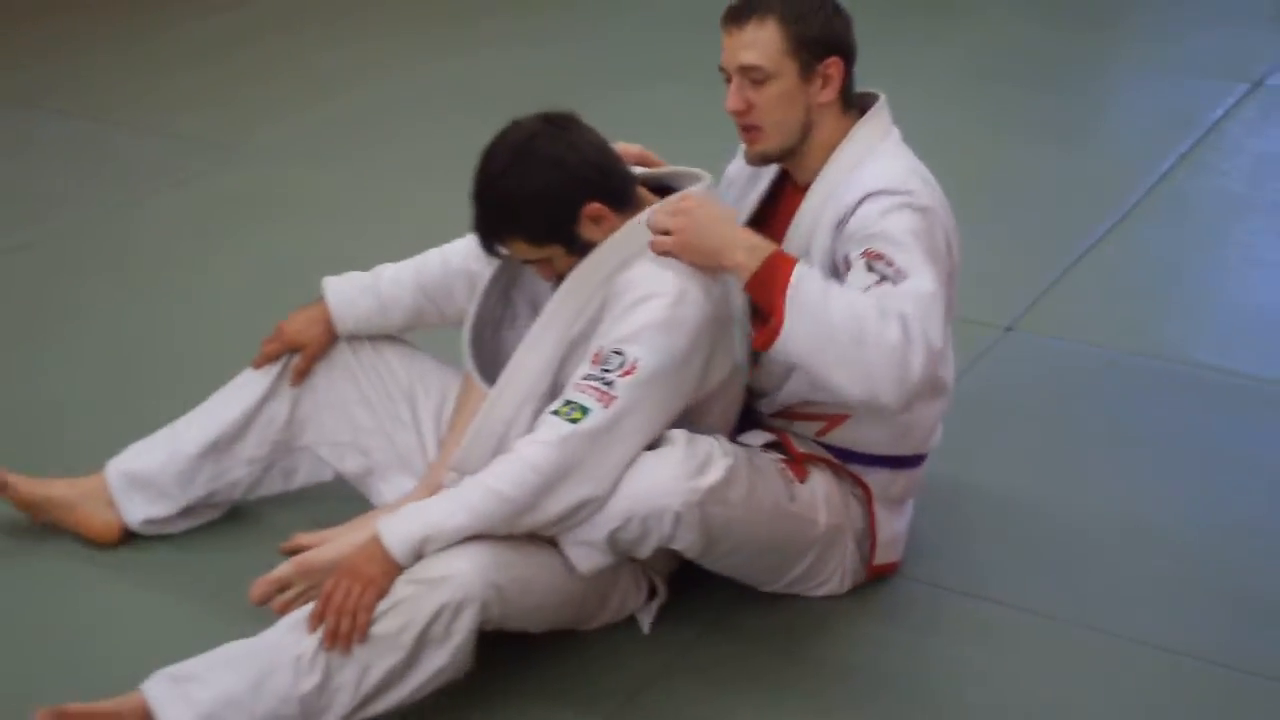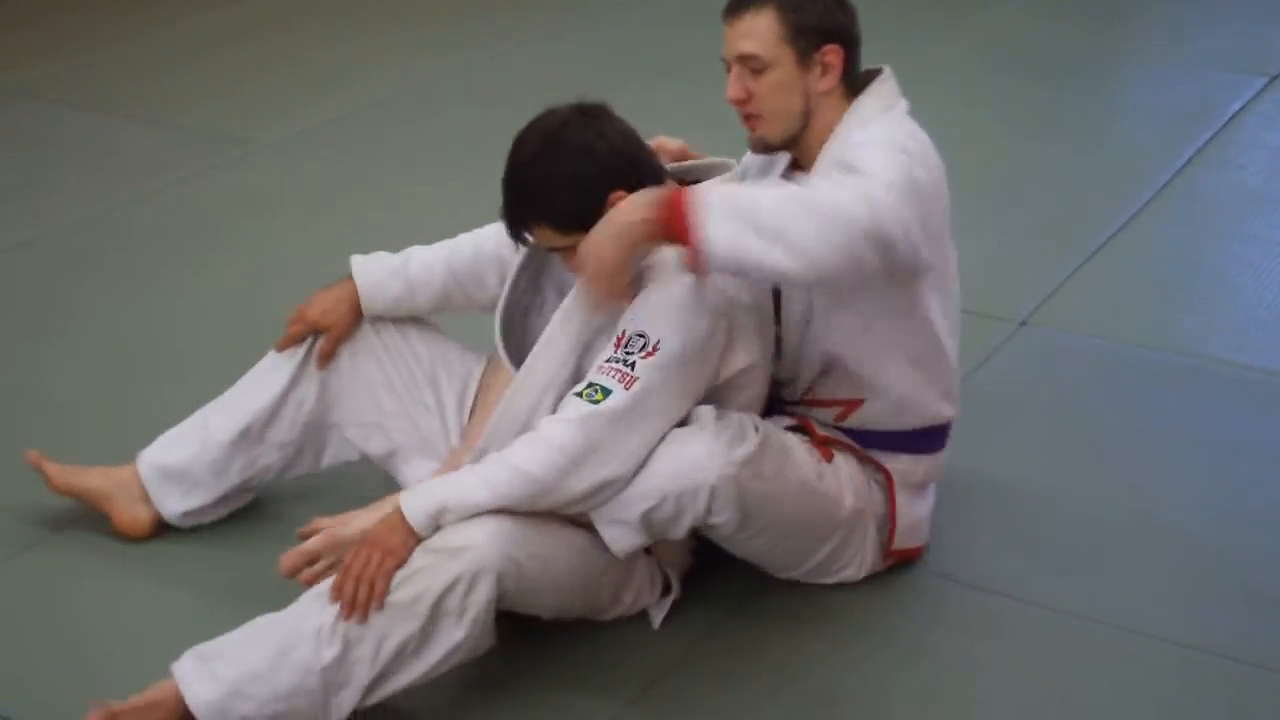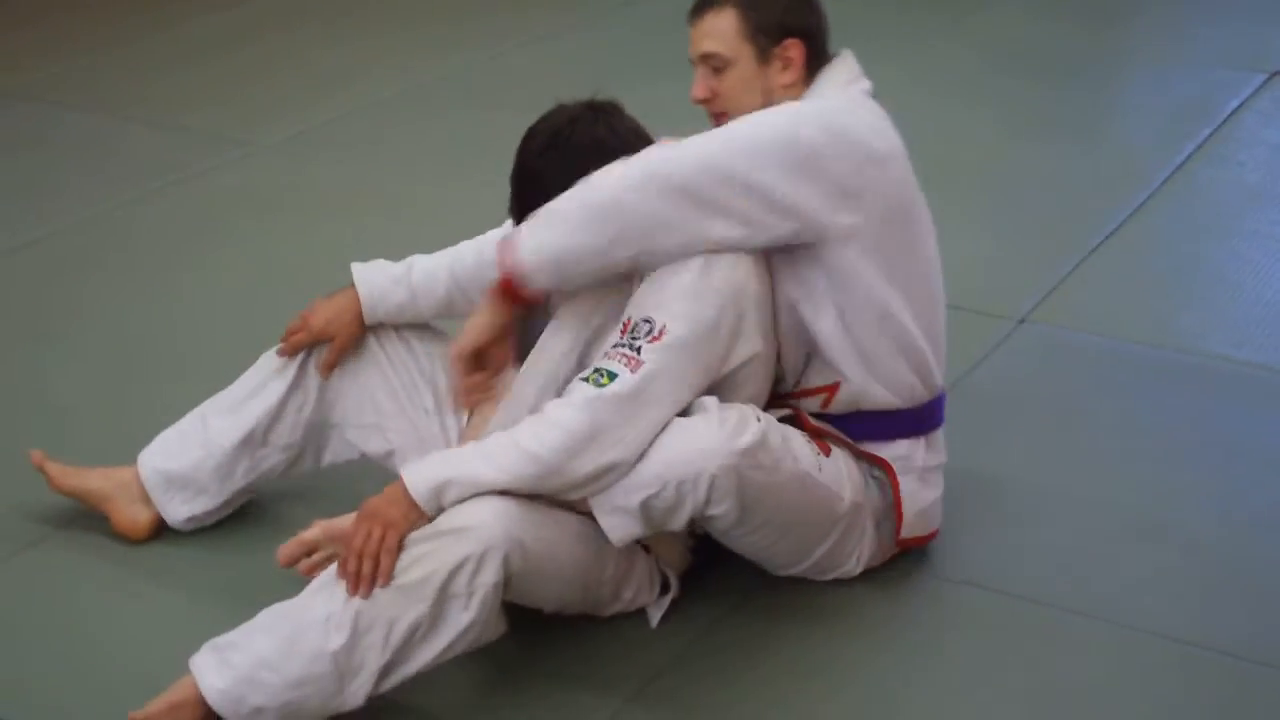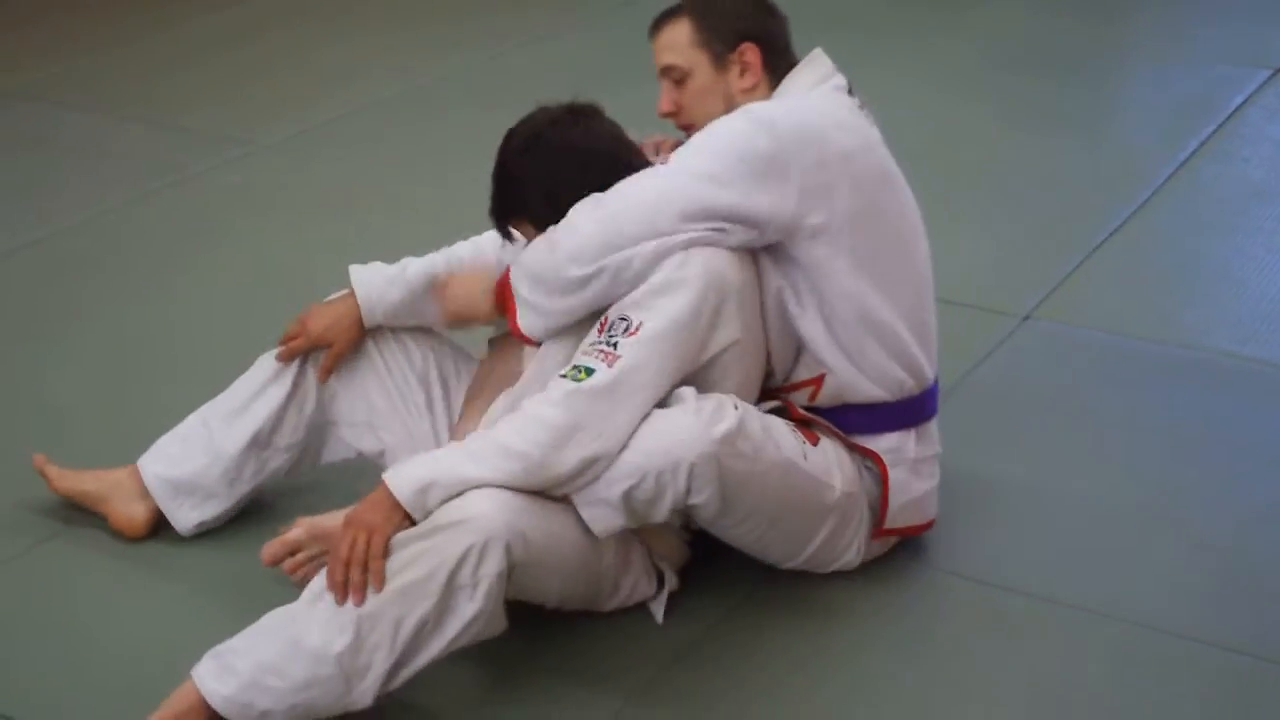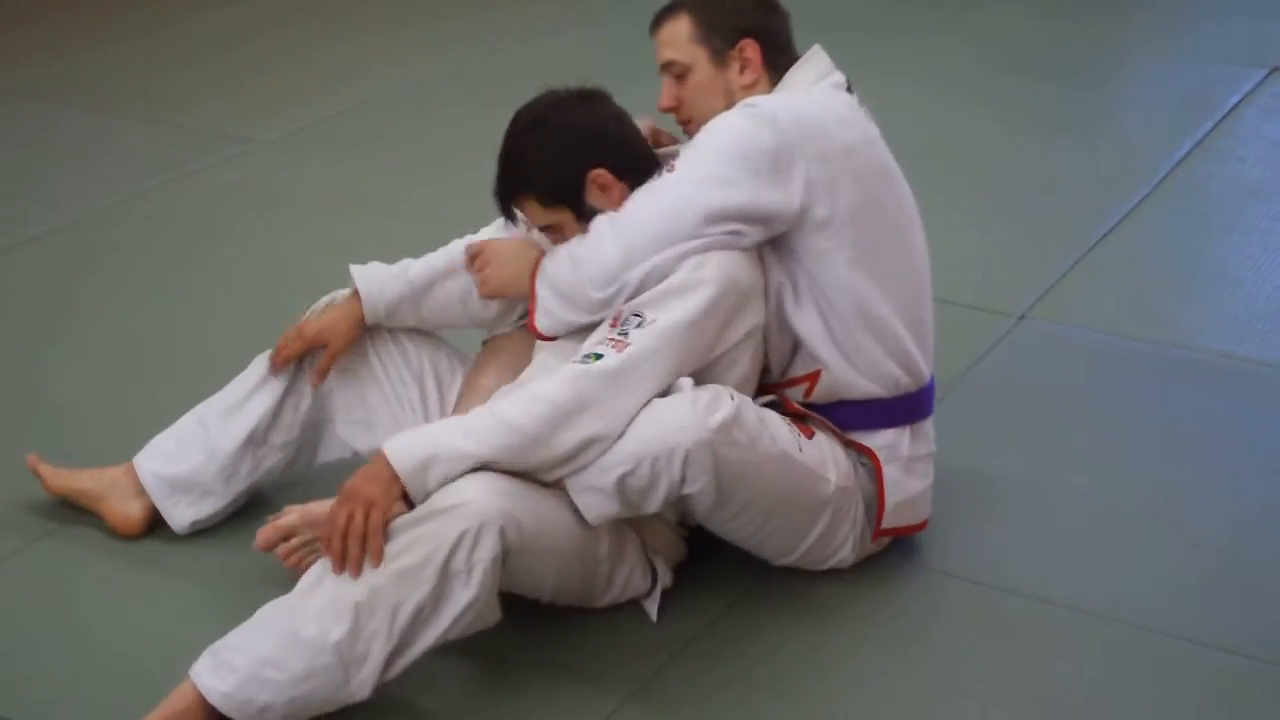
dt=0.2s
person 1, frame 1
left shoulder: (672, 301)
right shoulder: (603, 211)
left elbow: (562, 469)
right elbow: (471, 270)
left wrist: (397, 543)
right wrist: (335, 309)
right hip: (511, 451)
left knee: (456, 576)
right knee: (321, 363)
right ankle: (122, 497)
person 1, frame 2
left shoulder: (696, 286)
right shoulder: (631, 208)
left elbow: (587, 452)
right elbow: (500, 256)
left wrist: (418, 514)
right wrist: (363, 288)
right hip: (534, 443)
left knee: (473, 548)
right knee: (346, 342)
right ankle: (154, 487)
person 1, frame 3
left shoulder: (707, 277)
left elbow: (593, 432)
left hip: (622, 537)
left knee: (481, 529)
right knee: (345, 341)
right ankle: (156, 489)
person 1, frame 4
left shoulder: (694, 274)
left elbow: (575, 426)
right wrist: (362, 301)
left hip: (621, 534)
left knee: (484, 521)
right knee: (341, 344)
right ankle: (153, 489)
person 1, frame 5
left shoulder: (705, 271)
left elbow: (579, 407)
left wrist: (403, 465)
left hip: (619, 527)
right hip: (545, 448)
left knee: (481, 504)
right knee: (357, 335)
person 2, frame 1
left shoulder: (893, 201)
right shoulder: (771, 157)
left elbow: (894, 363)
right elbow: (695, 265)
left wrist: (745, 254)
left hip: (836, 496)
right hip: (745, 421)
left knee: (678, 482)
person 2, frame 2
left shoulder: (890, 157)
right shoulder: (787, 146)
left elbow: (834, 230)
left wrist: (659, 212)
right wrist: (682, 187)
left hip: (858, 484)
right hip: (776, 412)
left knee: (712, 460)
person 2, frame 3
left shoulder: (825, 138)
right shoulder: (802, 139)
left elbow: (648, 196)
left wrist: (502, 296)
left hip: (864, 487)
right hip: (793, 415)
left knee: (721, 446)
person 2, frame 4
left shoulder: (774, 137)
right shoulder: (818, 123)
left elbow: (603, 245)
left wrist: (499, 295)
left hip: (858, 478)
right hip: (800, 414)
left knee: (700, 435)
person 2, frame 5
left shoulder: (774, 130)
right shoulder: (816, 119)
left elbow: (616, 265)
left wrist: (530, 273)
left hip: (855, 474)
right hip: (800, 415)
left knee: (698, 424)
